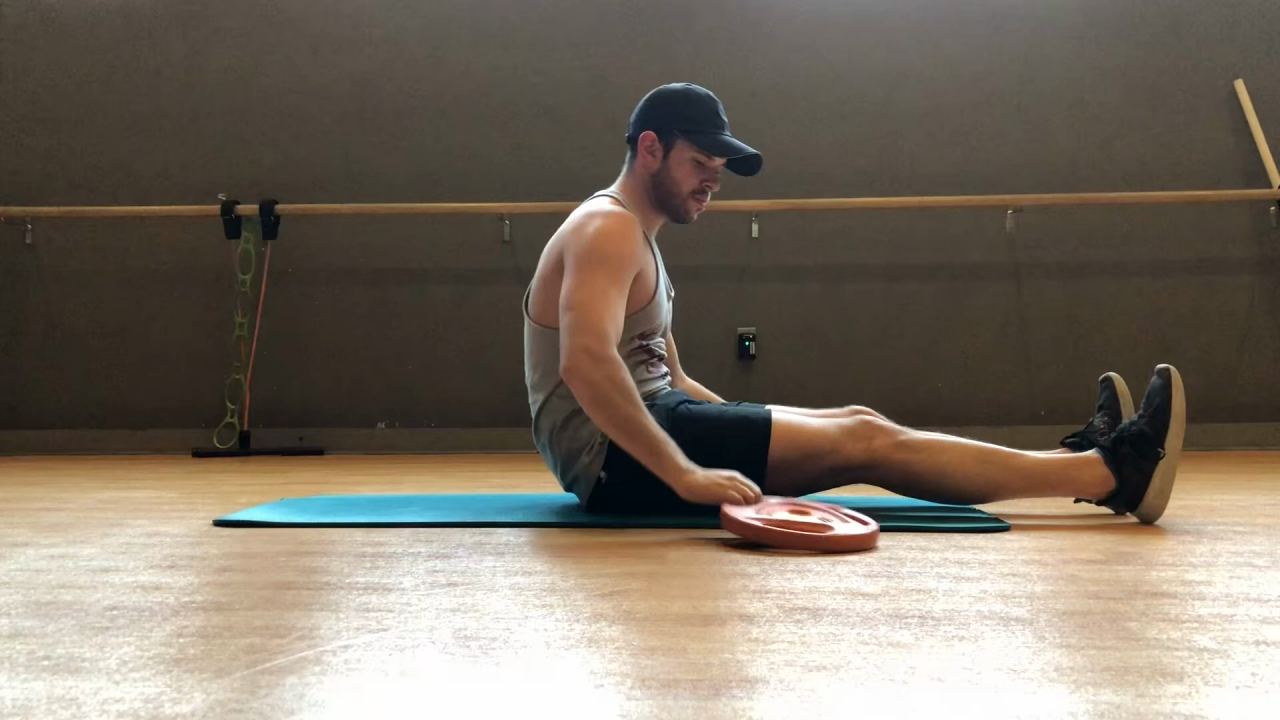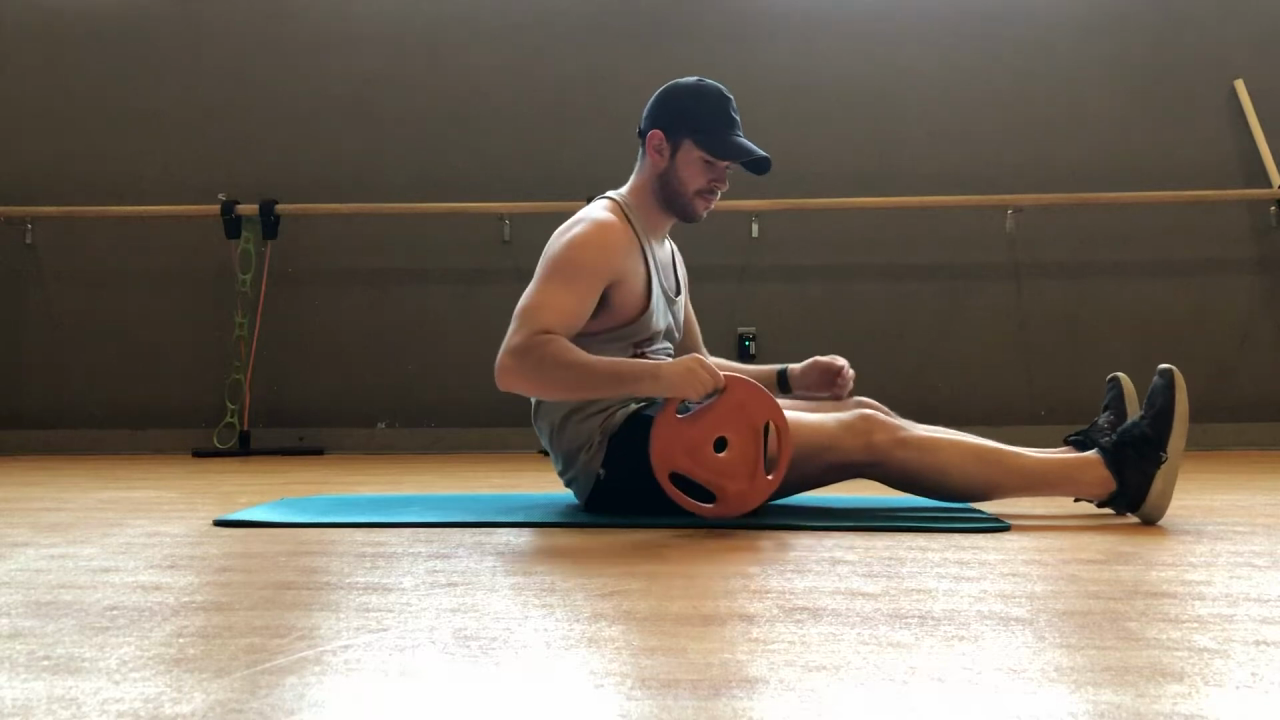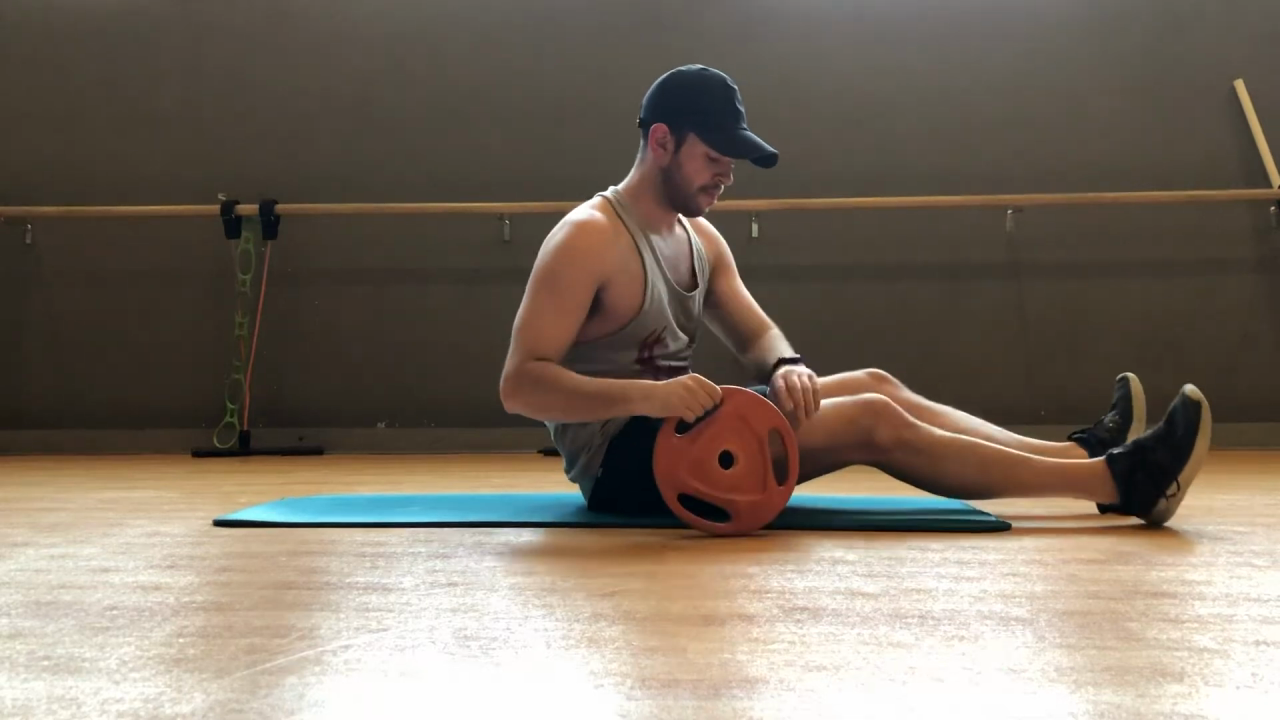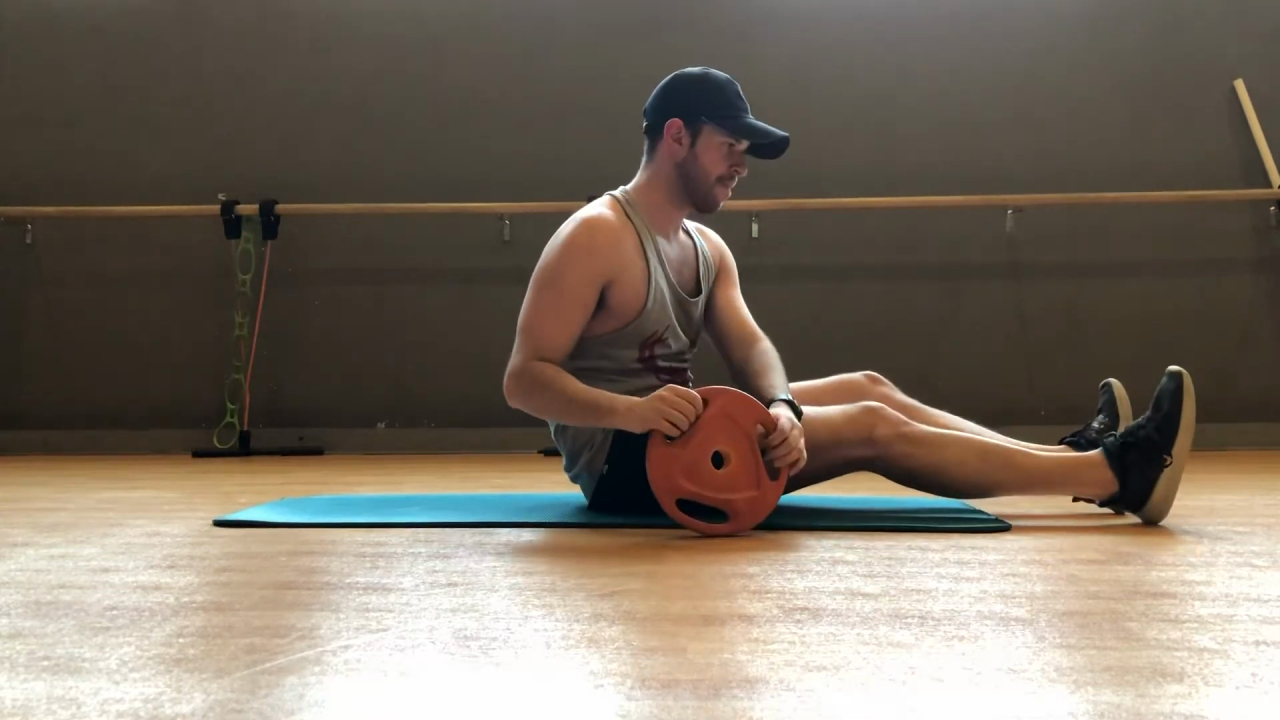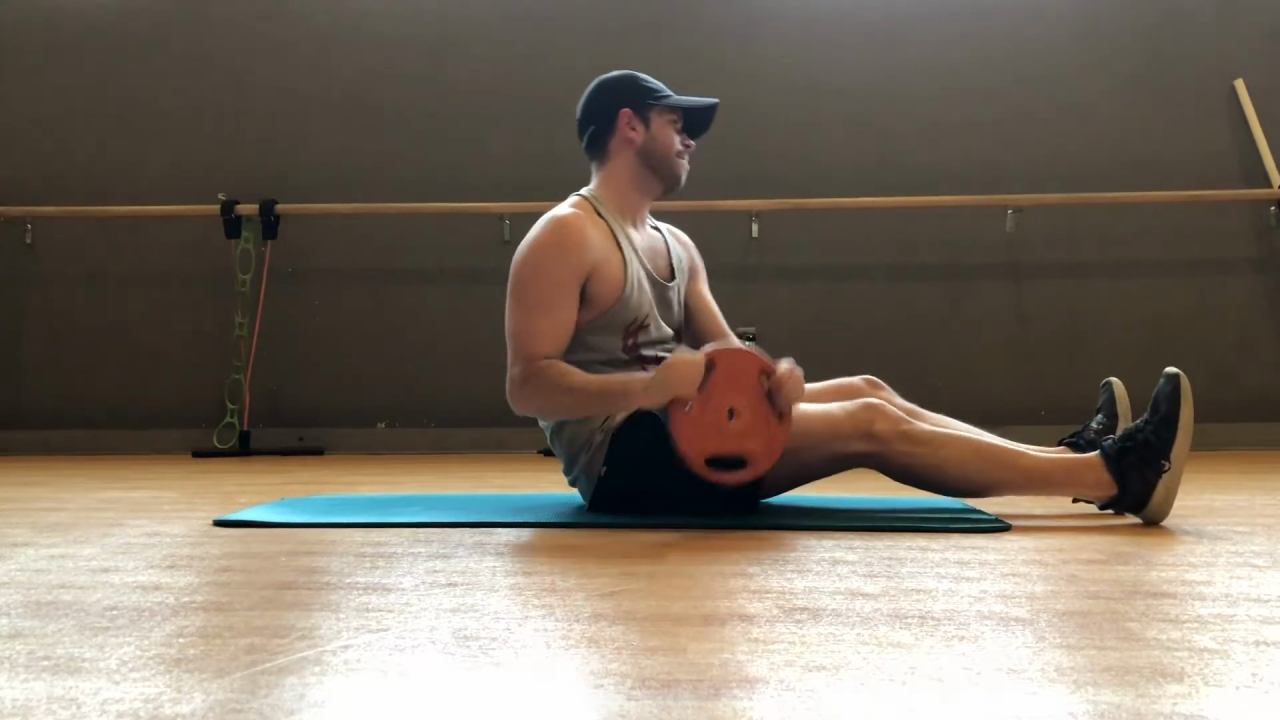
dt=0.7s
person 1, frame 1
left shoulder: (635, 241)
right shoulder: (606, 230)
right elbow: (585, 366)
left wrist: (771, 429)
right wrist: (683, 474)
left hip: (641, 436)
right hip: (616, 458)
left knee: (856, 423)
right knee: (864, 441)
left ankle: (1079, 461)
right ankle: (1111, 473)
person 1, frame 2
left shoulder: (661, 250)
right shoulder: (598, 237)
left elbow: (695, 371)
right elbow: (516, 364)
left wrist: (788, 379)
right wrist: (655, 378)
left hip: (646, 438)
right hip: (617, 455)
left knee: (861, 416)
right knee: (866, 438)
left ankle: (1083, 460)
right ankle: (1112, 473)
person 1, frame 3
left shoulder: (698, 238)
right shoulder: (588, 239)
left elbow: (755, 333)
right elbow: (520, 385)
left wrist: (785, 367)
right wrist: (647, 395)
right hip: (621, 459)
left knee: (874, 386)
right knee: (871, 424)
left ankle: (1083, 455)
right ankle: (1117, 481)
person 1, frame 4
left shoulder: (706, 247)
right shoulder: (594, 238)
left elbow: (750, 349)
right elbow: (524, 379)
left wrist: (781, 406)
right wrist: (630, 410)
left hip: (673, 437)
right hip: (622, 462)
left knee: (868, 389)
right knee: (870, 428)
left ankle: (1073, 457)
right ankle: (1113, 474)
person 1, frame 5
left shoulder: (670, 244)
right shoulder: (564, 237)
left elbow: (719, 349)
right elbow: (527, 388)
left wrist: (765, 374)
right wrist: (650, 384)
left hip: (664, 436)
right hip: (622, 458)
left knee: (867, 397)
right knee: (867, 422)
left ankle: (1073, 459)
right ankle: (1117, 477)
